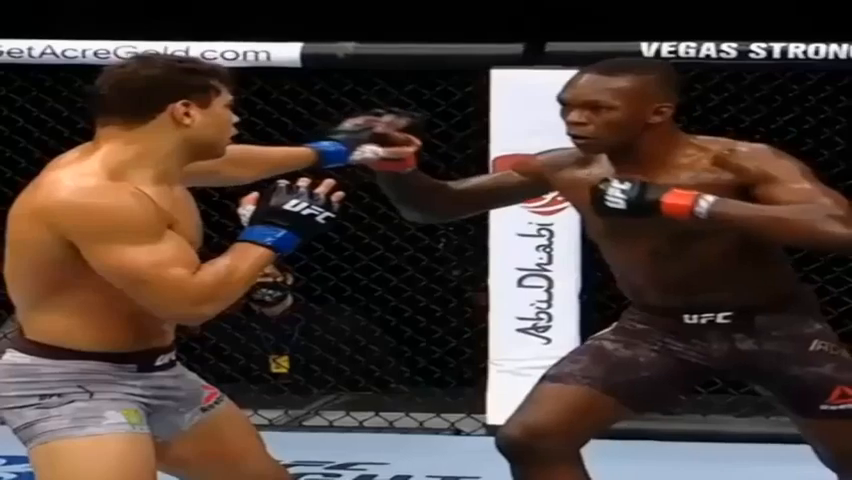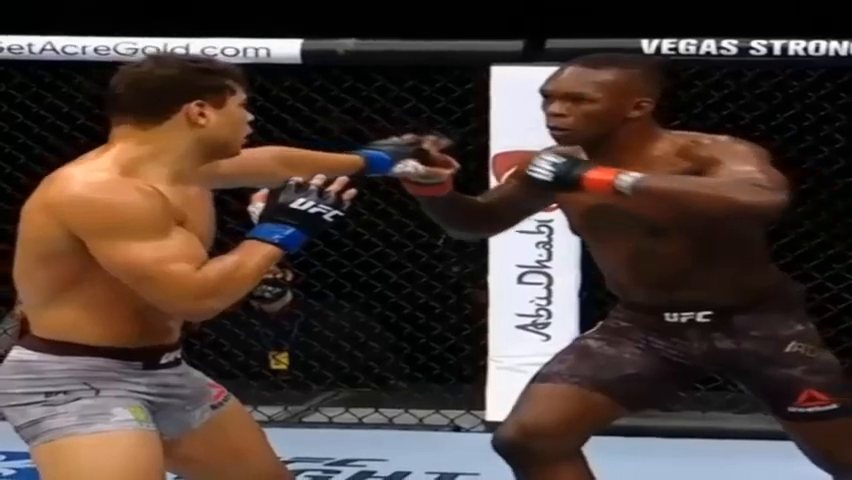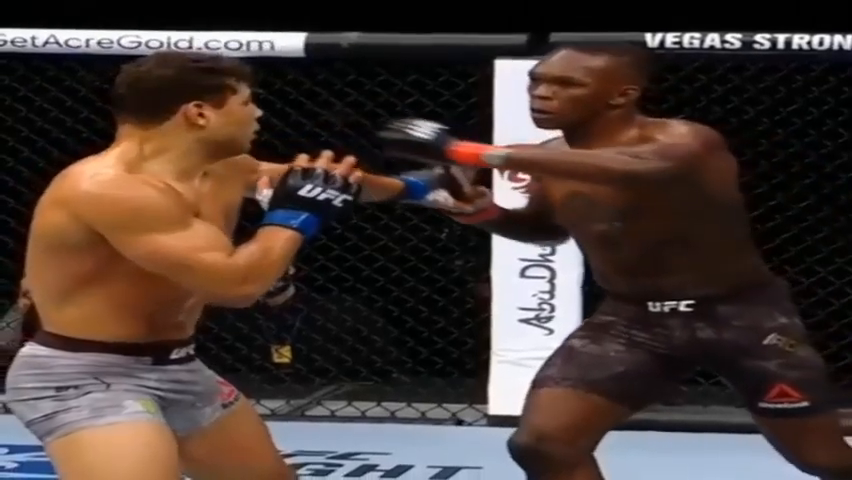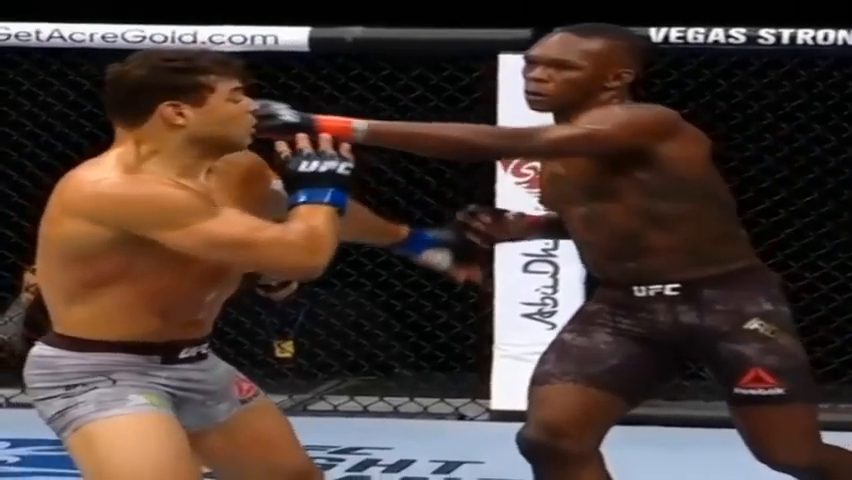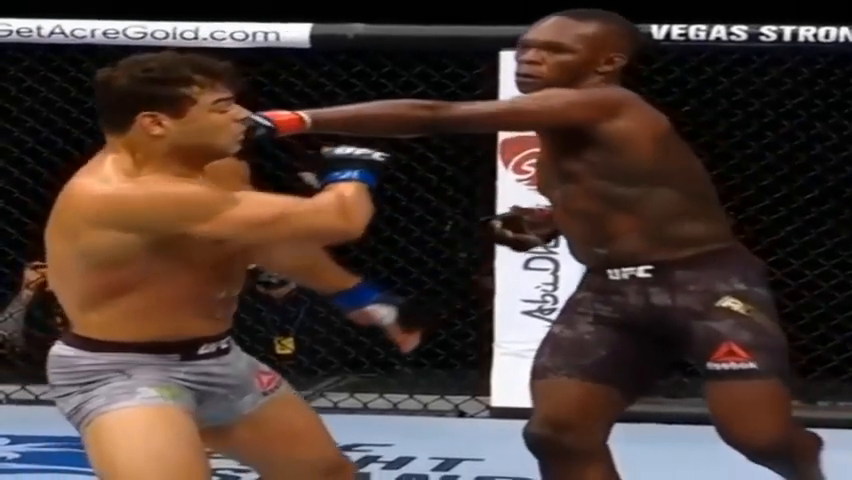
dt=1s
person 1, frame 1
left shoulder: (743, 163)
right shoulder: (566, 170)
right elbow: (435, 207)
left wrist: (680, 202)
right wrist: (395, 167)
right hip: (654, 326)
right knee: (528, 439)
person 1, frame 2
left shoulder: (713, 153)
right shoulder: (558, 166)
left elbow: (767, 197)
right elbow: (476, 223)
left wrist: (604, 178)
right wrist: (431, 187)
left hip: (756, 321)
right hip: (640, 325)
right knee: (526, 438)
person 1, frame 3
left shoulder: (685, 140)
right shoulder: (553, 158)
left elbow: (646, 168)
right elbow: (549, 227)
left wrist: (466, 152)
right wrist: (480, 210)
left hip: (741, 313)
right hip: (628, 318)
person 1, frame 4
left shoulder: (649, 126)
right shoulder: (556, 150)
left elbow: (504, 143)
left wrist: (345, 128)
right wrist: (523, 226)
left hip: (726, 299)
right hip: (621, 305)
person 1, frame 5
left shoulder: (603, 107)
right shoulder: (564, 129)
left elbow: (435, 116)
left wrist: (298, 120)
right wrist: (555, 220)
left hip: (707, 282)
right hip: (608, 292)
right knee: (558, 432)
person 2, frame 1
left shoulder: (148, 162)
right shoulder: (90, 196)
left elbow: (225, 162)
right elbow: (191, 303)
left wrist: (326, 152)
right wrist: (271, 234)
left hip: (157, 373)
right hip: (69, 385)
person 2, frame 2
left shoulder: (185, 166)
right shoulder: (99, 192)
left elbow: (271, 162)
right elbow: (198, 297)
left wrist: (370, 161)
right wrist: (281, 230)
left hip: (163, 372)
right hip: (73, 383)
person 2, frame 3
left shoulder: (222, 168)
right shoulder: (107, 189)
left elbow: (312, 178)
right elbow: (238, 282)
left wrist: (411, 188)
right wrist: (296, 215)
left hip: (176, 368)
right hip: (83, 377)
person 2, frame 4
left shoulder: (232, 171)
right shoulder: (116, 191)
left elbow: (317, 215)
right elbow: (301, 254)
left wrist: (414, 240)
right wrist: (321, 185)
left hip: (193, 365)
person 2, frame 5
left shoulder: (213, 168)
left elbow: (276, 239)
right elbow: (336, 219)
left wrist: (359, 295)
right wrist: (353, 172)
left hip: (216, 359)
